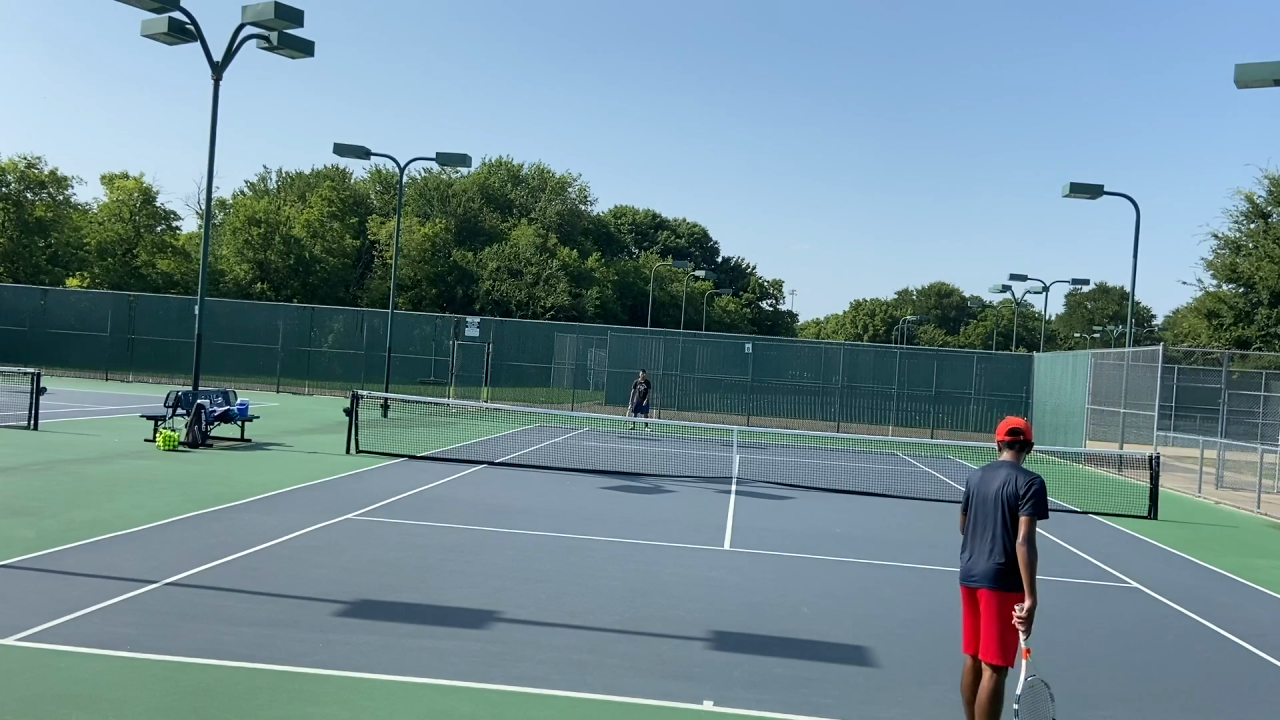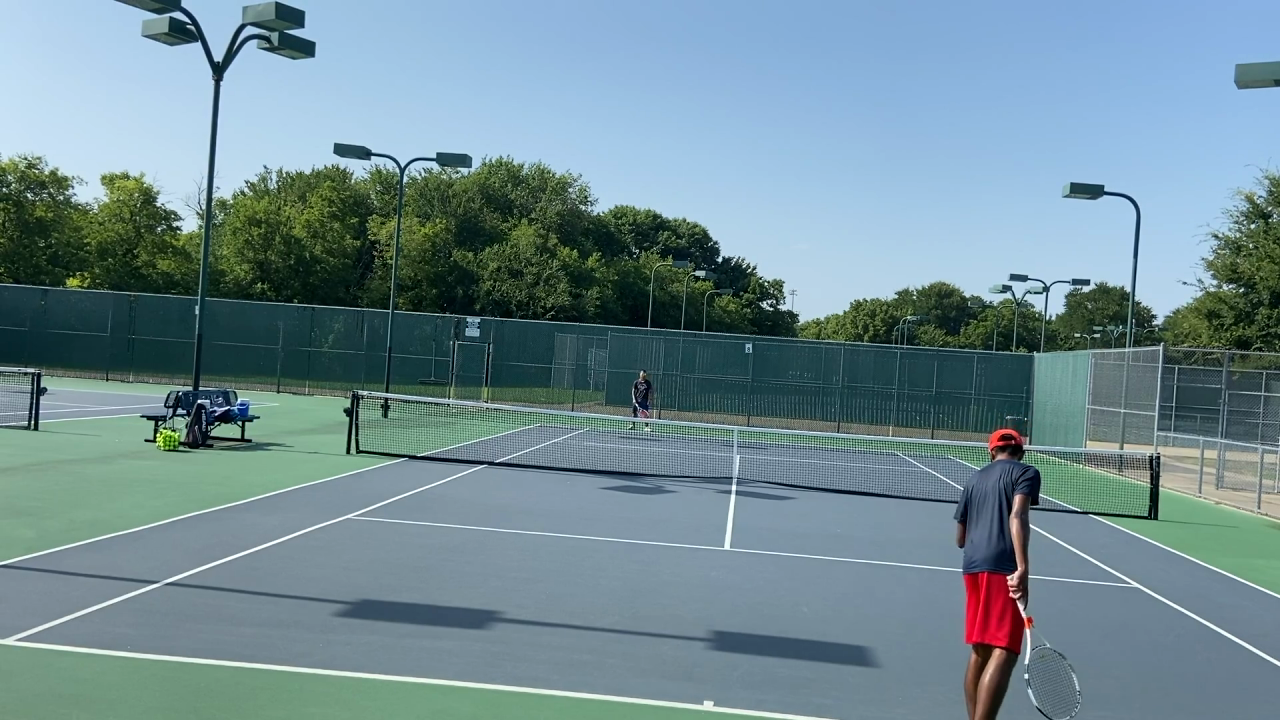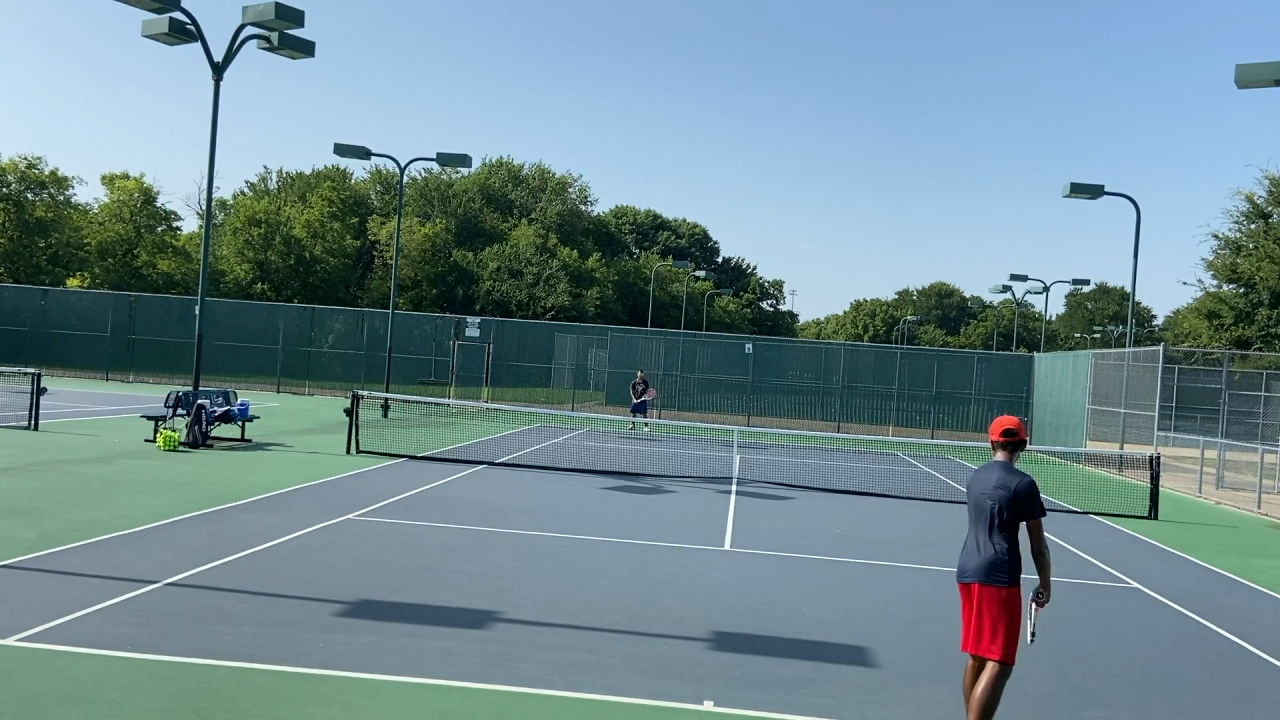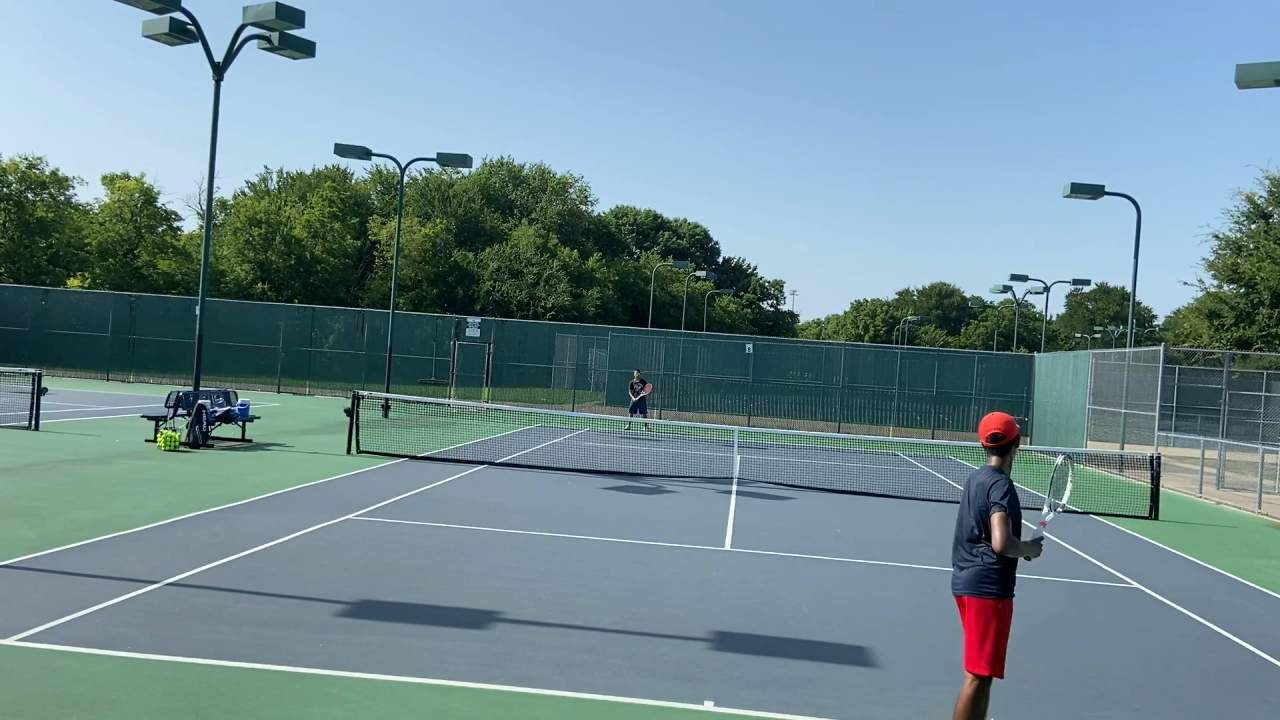
dt=0.7s
person 1, frame 1
left shoulder: (976, 476)
right shoulder: (1030, 482)
right elbow: (1024, 542)
right wrist: (1030, 598)
left hip: (969, 576)
right hip: (1002, 582)
left knee: (974, 658)
right knee: (994, 668)
person 1, frame 2
left shoulder: (975, 479)
right shoulder: (1026, 472)
right elbow: (1017, 516)
right wrist: (1022, 567)
left hip: (973, 566)
right hip: (1002, 567)
left knee: (980, 651)
right knee: (1004, 653)
person 1, frame 3
left shoulder: (975, 476)
right shoulder: (1022, 483)
right elbow: (1037, 543)
right wrist: (1046, 585)
left hip: (968, 572)
right hip: (998, 577)
left knee: (977, 656)
right knee: (997, 664)
person 1, frame 4
left shoulder: (977, 478)
right shoulder: (1001, 484)
right elbow: (1001, 544)
right wrist: (1031, 548)
left hip: (967, 582)
right hip: (986, 587)
left knee: (982, 669)
right knee: (979, 675)
